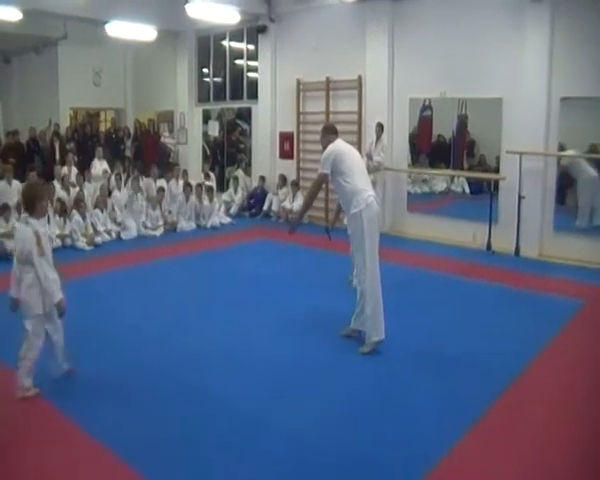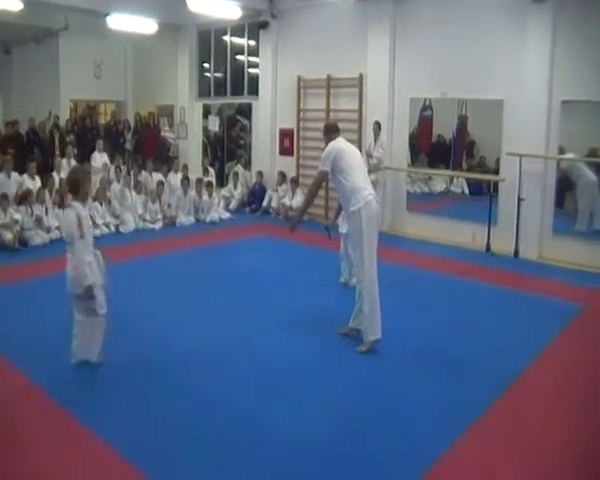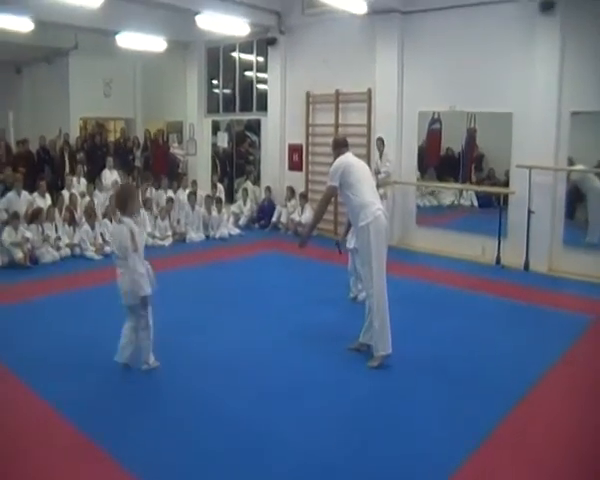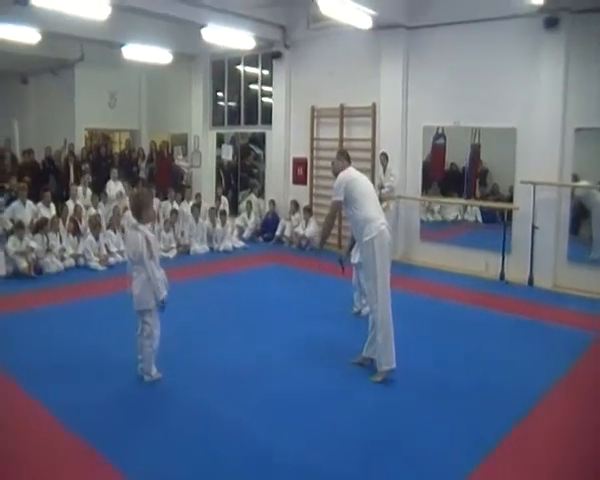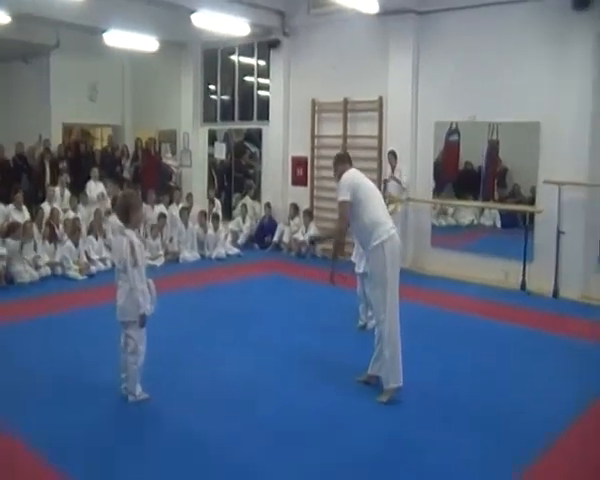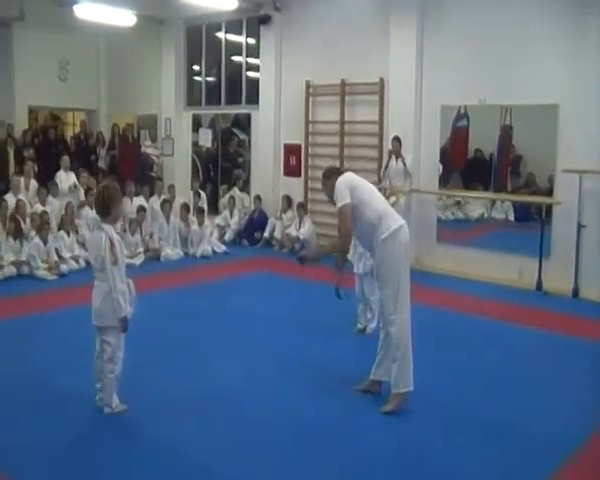
dt=0.4s
person 1, frame 1
left shoulder: (331, 151)
right shoulder: (347, 149)
left elbow: (315, 188)
left wrist: (298, 216)
left hip: (362, 210)
right hip: (364, 208)
left knee: (368, 271)
right knee: (362, 271)
left ankle: (374, 334)
right ankle: (359, 325)
person 1, frame 2
left shoulder: (332, 148)
right shoulder: (349, 147)
left elbow: (316, 185)
left wrist: (299, 214)
left hip: (361, 209)
right hip: (364, 207)
left knee: (366, 270)
right knee: (360, 269)
left ankle: (371, 333)
right ankle: (357, 324)
person 1, frame 3
left shoulder: (340, 163)
right shoulder: (358, 163)
left elbow: (325, 201)
left wrist: (309, 231)
left hip: (370, 224)
right hip: (373, 221)
left knee: (375, 285)
right knee: (370, 284)
left ankle: (381, 348)
right ankle: (368, 339)
person 1, frame 4
left shoulder: (343, 178)
right shoulder: (359, 177)
left elbow: (331, 218)
left wrist: (319, 248)
right wrist: (349, 251)
left hip: (373, 239)
right hip: (375, 236)
left knee: (379, 300)
right knee: (373, 300)
left ankle: (385, 363)
right ankle: (371, 353)
person 1, frame 5
left shoulder: (346, 179)
right shoulder: (359, 179)
left elbow: (342, 223)
right elbow: (348, 223)
left wrist: (333, 260)
left hip: (381, 244)
right hip: (381, 243)
left knee: (386, 313)
right knee: (380, 312)
left ankle: (391, 382)
right ankle: (377, 371)
person 1, frame 6
left shoulder: (341, 184)
left elbow: (346, 230)
right elbow: (344, 241)
left wrist: (337, 268)
right wrist: (315, 255)
left hip: (390, 238)
right hip: (388, 237)
left knee: (395, 315)
right knee: (385, 313)
person 2, frame 1
left shoulder: (22, 228)
right shoulder: (37, 232)
left elbow: (17, 264)
right elbow: (44, 269)
left wrist: (15, 293)
right wrist: (58, 297)
left hip: (27, 289)
right hip: (38, 293)
left knee: (56, 328)
right knee: (34, 339)
left ankle: (63, 365)
right ankle: (24, 386)
person 2, frame 2
left shoulder: (69, 211)
right shoulder: (80, 214)
right elbow: (83, 251)
right wrist: (90, 280)
left hip: (74, 269)
right hip: (84, 272)
left knee: (81, 314)
right knee: (99, 311)
left ankle: (80, 354)
right ankle: (92, 353)
person 2, frame 3
left shoulder: (116, 227)
right shoulder: (131, 229)
right elbow: (136, 263)
right wrist: (144, 290)
left hip: (123, 279)
right hip: (135, 282)
left knee: (132, 319)
right knee: (145, 323)
left ankle: (124, 356)
right ankle: (147, 361)
person 2, frame 4
left shoulder: (131, 233)
right shoulder: (146, 237)
left elbow: (131, 264)
right elbow: (153, 269)
right wrist: (162, 294)
left hip: (138, 288)
right hip: (149, 290)
left knee: (143, 330)
right knee: (151, 331)
left ankle: (143, 367)
right ankle: (149, 371)
person 2, frame 5
left shoulder: (120, 239)
right shoulder: (133, 242)
right elbow: (137, 279)
right wrist: (142, 308)
left hip: (124, 300)
right hip: (134, 302)
left knee: (128, 345)
right knee: (136, 347)
left ankle: (127, 385)
right ankle: (133, 391)
person 2, frame 6
left shoulder: (95, 234)
right shoulder: (111, 239)
right elbow: (116, 279)
right wrist: (123, 311)
left hip: (100, 301)
right hip: (112, 304)
left knee: (102, 352)
right knee: (113, 354)
left ankle: (102, 396)
right ankle: (109, 402)
